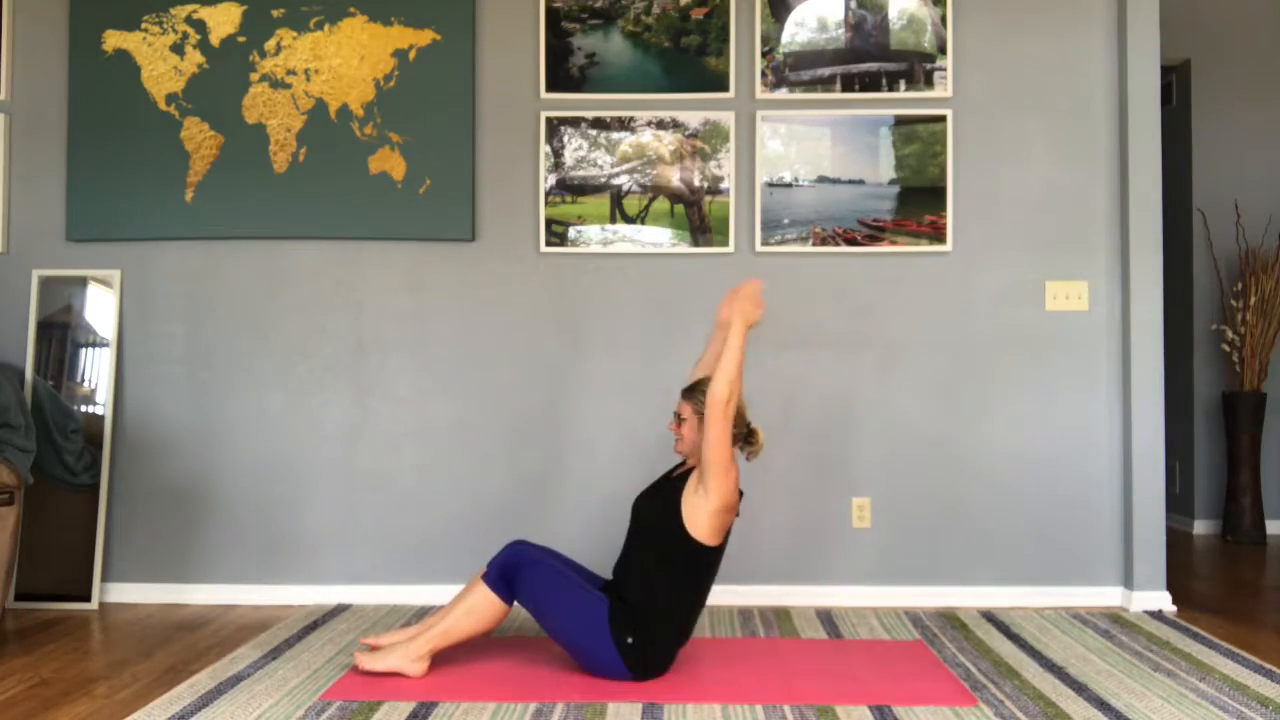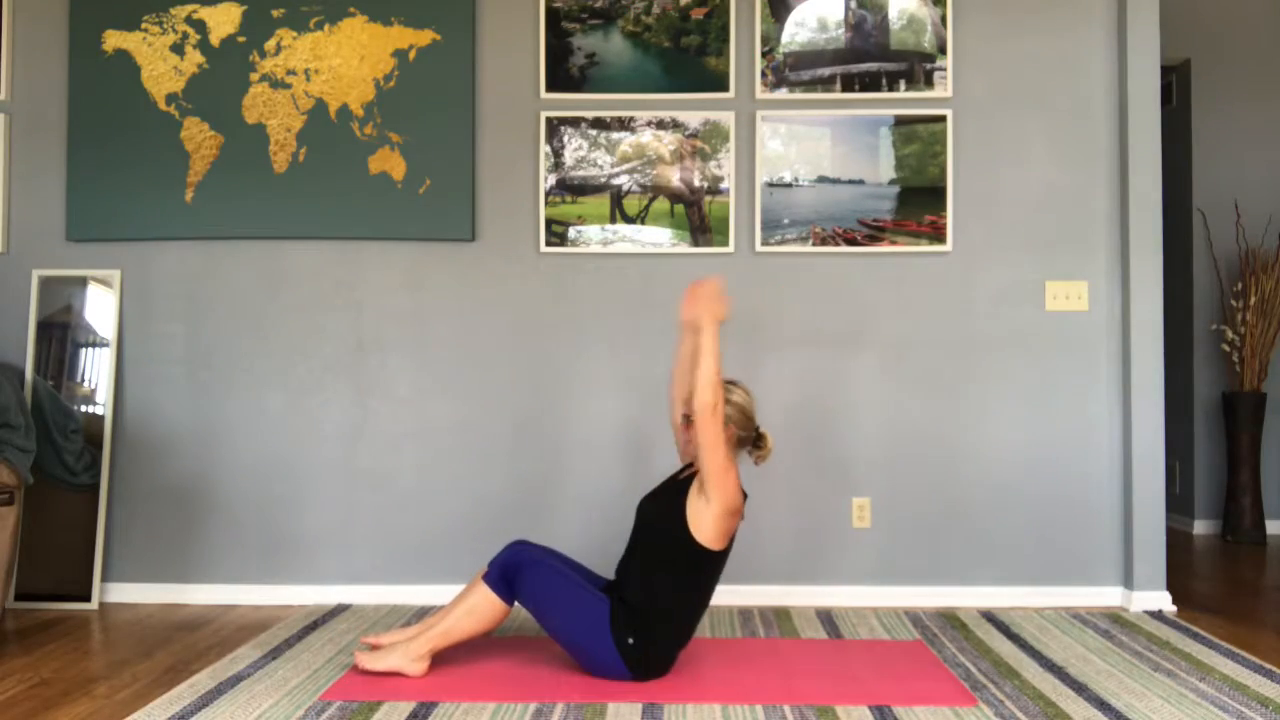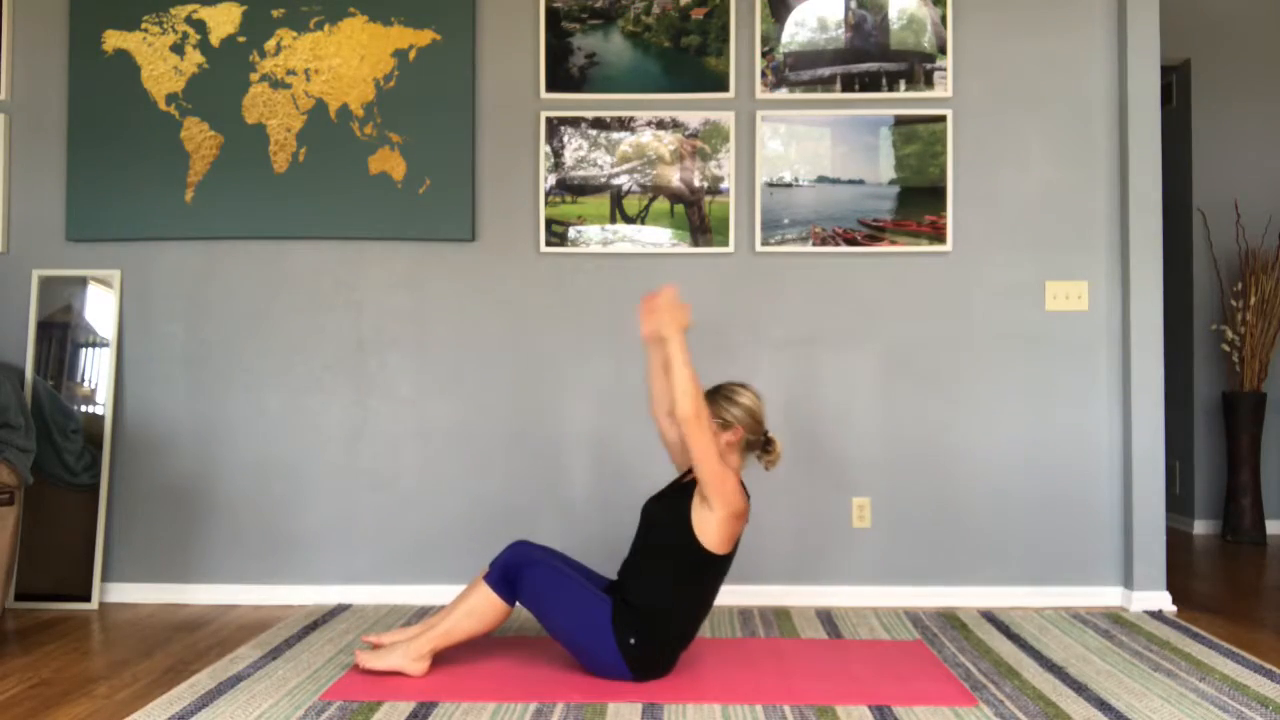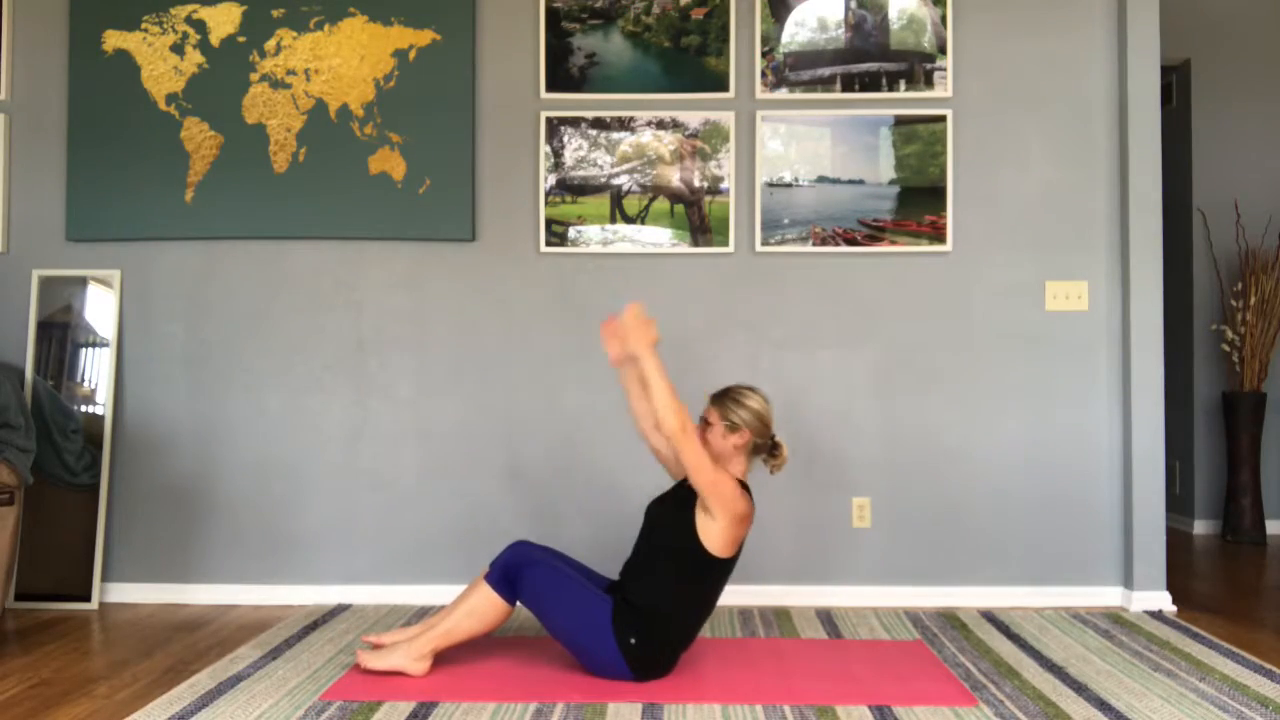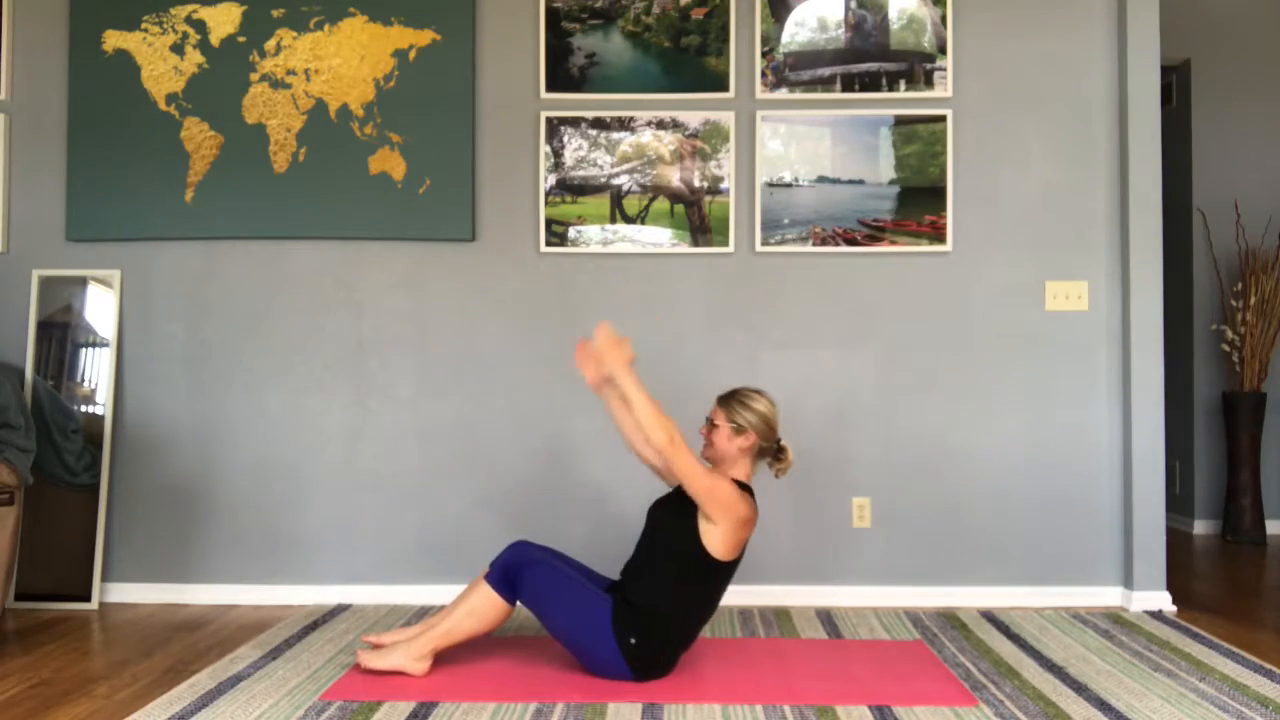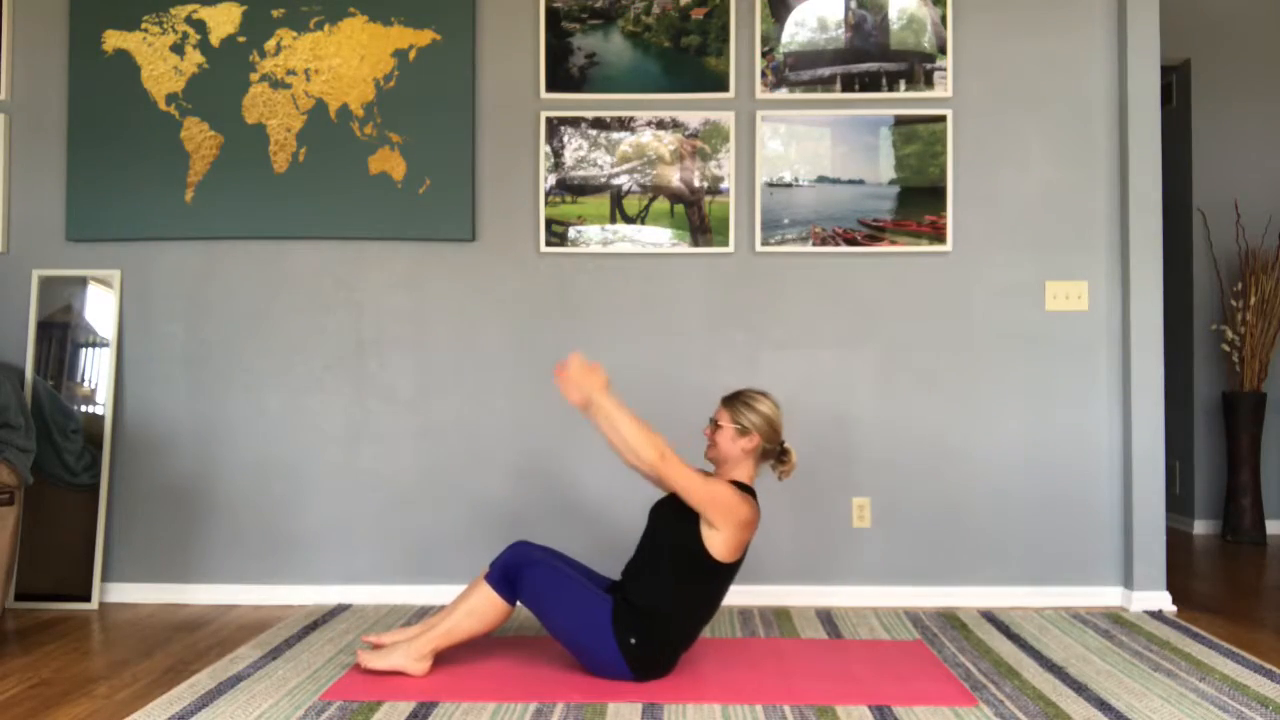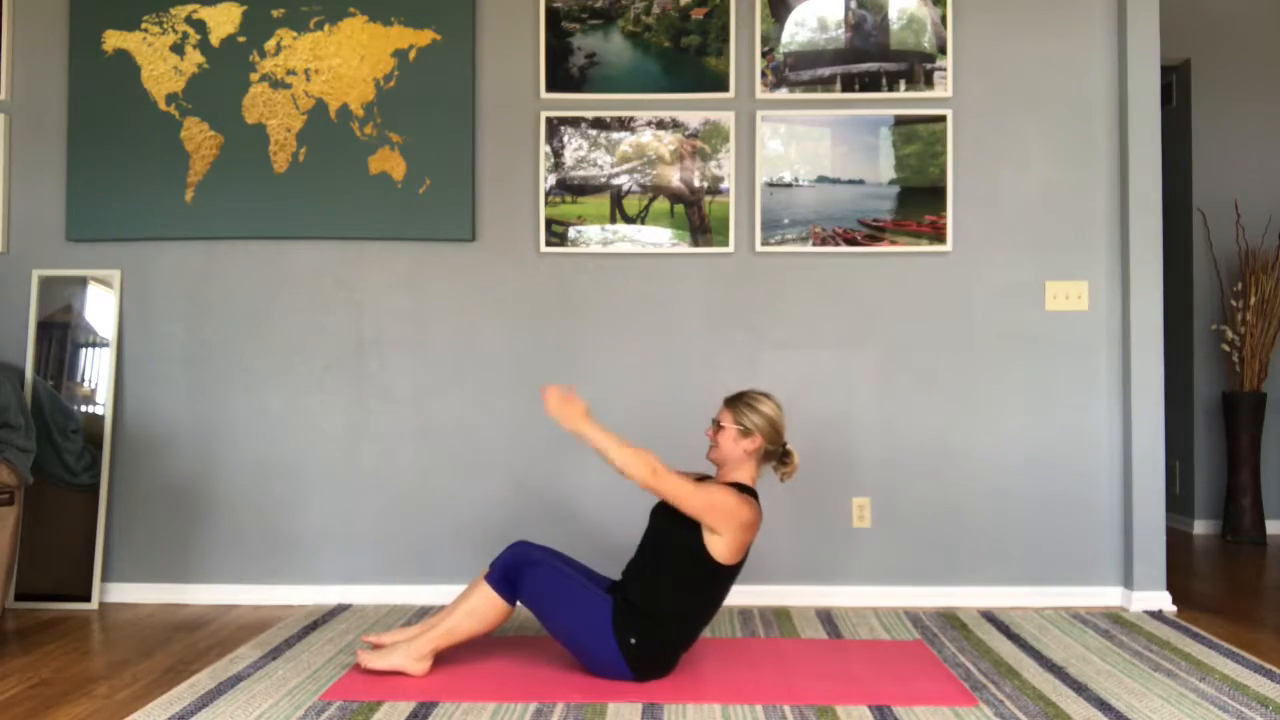
dt=0.1s
person 1, frame 1
left shoulder: (715, 492)
right shoulder: (691, 472)
left elbow: (720, 404)
right elbow: (701, 390)
left wrist: (738, 329)
right wrist: (724, 328)
left hip: (633, 646)
right hip: (625, 616)
left knee: (517, 566)
right knee: (520, 555)
left ankle: (416, 652)
right ankle: (419, 637)
person 1, frame 2
left shoulder: (722, 496)
right shoulder: (697, 476)
left elbow: (707, 411)
right elbow: (683, 402)
left wrist: (708, 329)
right wrist: (694, 331)
left hip: (635, 647)
right hip: (627, 617)
left knee: (518, 566)
right knee: (521, 555)
left ankle: (416, 653)
right ankle: (418, 637)
person 1, frame 3
left shoulder: (726, 500)
right shoulder: (699, 478)
left elbow: (694, 422)
right elbow: (667, 414)
left wrist: (674, 337)
right wrist: (655, 343)
left hip: (636, 647)
right hip: (629, 614)
left knee: (520, 566)
right knee: (523, 554)
left ankle: (417, 651)
right ankle: (420, 635)
person 1, frame 4
left shoulder: (731, 502)
right shoulder: (705, 486)
left elbow: (677, 435)
right elbow: (658, 438)
left wrist: (644, 353)
right wrist: (624, 364)
left hip: (637, 648)
right hip: (630, 617)
left knee: (521, 567)
right knee: (523, 555)
left ankle: (418, 653)
right ankle: (419, 638)
person 1, frame 5
left shoulder: (734, 506)
right shoulder: (711, 489)
left elbow: (668, 446)
right elbow: (647, 448)
left wrist: (621, 371)
right wrist: (604, 385)
left hip: (637, 646)
right hip: (630, 615)
left knee: (521, 566)
right knee: (524, 554)
left ankle: (418, 651)
right ankle: (420, 636)
person 1, frame 6
left shoulder: (734, 506)
right shoulder: (711, 489)
left elbow: (659, 459)
right elbow: (645, 461)
left wrist: (599, 396)
right wrist: (592, 402)
left hip: (637, 646)
right hip: (630, 616)
left knee: (521, 564)
right knee: (523, 555)
left ankle: (418, 651)
right ankle: (419, 637)
person 1, frame 7
left shoulder: (736, 510)
right shoulder: (712, 492)
left elbow: (653, 475)
right elbow: (643, 471)
left wrist: (582, 425)
right wrist: (584, 424)
left hip: (638, 646)
right hip: (632, 615)
left knee: (521, 565)
right knee: (524, 554)
left ankle: (420, 650)
right ankle: (419, 635)
